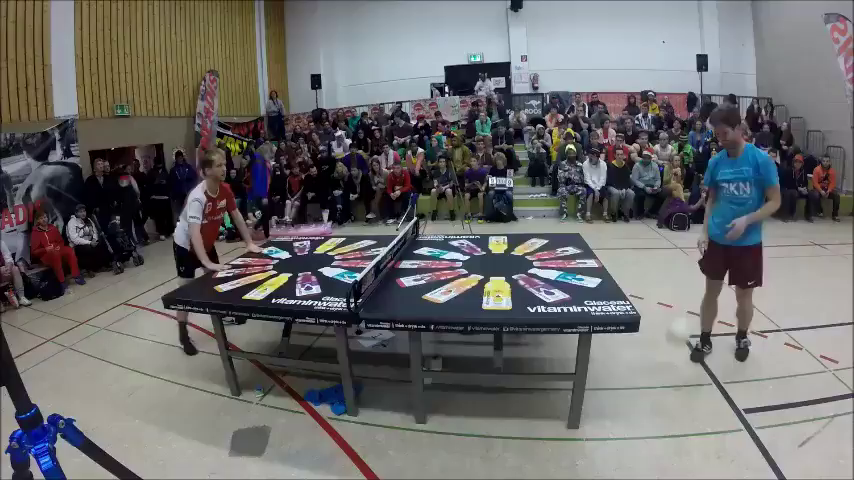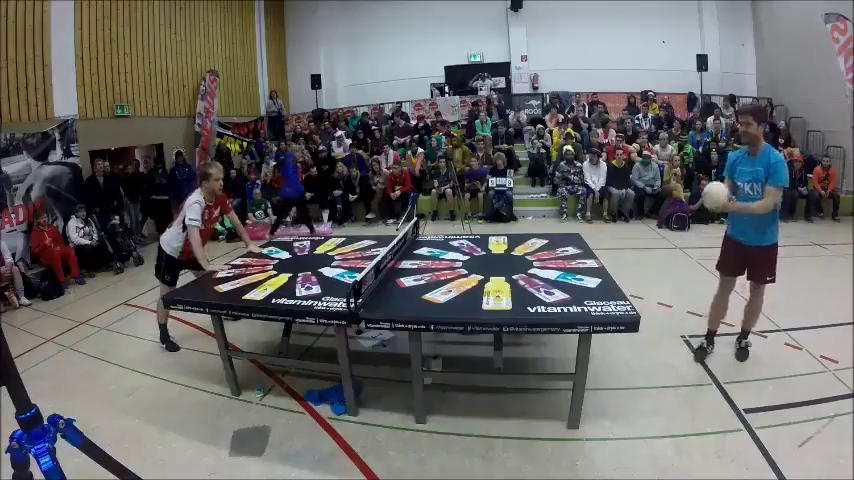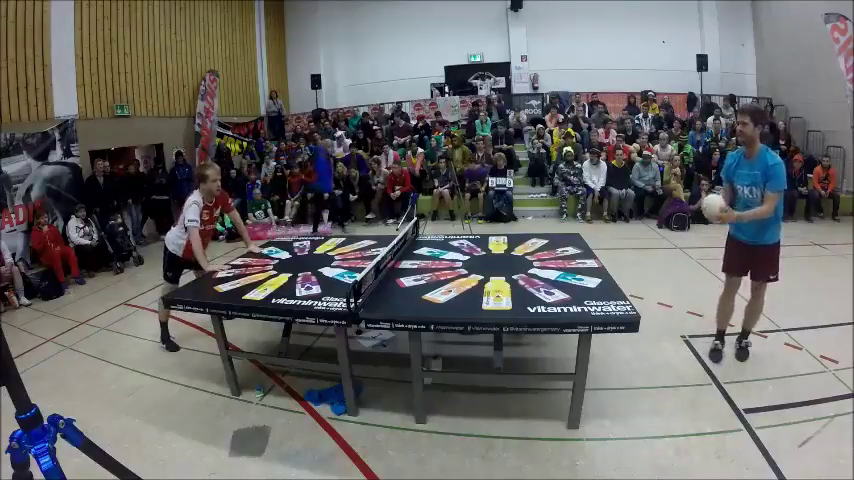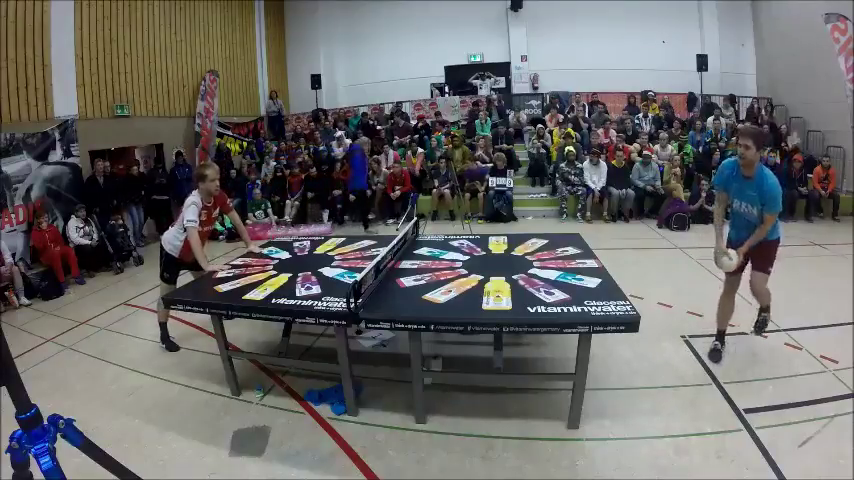
dt=0.4s
person 1, frame 1
left shoulder: (761, 160)
right shoulder: (716, 162)
left elbow: (774, 202)
left wrist: (747, 220)
right wrist: (705, 230)
left hip: (747, 242)
right hip: (717, 240)
left knee: (743, 295)
right knee: (711, 291)
left ankle: (742, 337)
right ankle: (705, 339)
person 1, frame 2
left shoulder: (776, 161)
right shoulder: (734, 158)
left elbow: (767, 204)
right elbow: (728, 193)
left wrist: (737, 206)
right wrist: (720, 200)
left hip: (764, 241)
right hip: (734, 236)
left knee: (756, 292)
right knee: (724, 288)
left ankle: (743, 338)
right ankle: (708, 339)
person 1, frame 3
left shoulder: (773, 164)
right shoulder: (732, 159)
left elbow: (769, 208)
left wrist: (736, 217)
right wrist: (720, 205)
left hip: (765, 240)
right hip: (737, 236)
left knee: (757, 291)
right knee: (729, 288)
left ankle: (744, 338)
right ankle: (719, 338)
person 1, frame 4
left shoulder: (769, 184)
right shoulder: (727, 168)
left elbow: (766, 226)
right elbow: (720, 204)
left wrist: (742, 251)
right wrist: (719, 240)
left hip: (765, 239)
right hip: (738, 234)
left knee: (757, 284)
right knee: (730, 286)
left ankle: (764, 310)
right ankle: (719, 339)
person 2, frame 1
left shoulder: (225, 189)
right shoulder: (197, 197)
left elbow: (236, 216)
right elbow: (194, 231)
left wrist: (250, 243)
right wrist: (206, 263)
left hip: (206, 242)
right hip: (185, 243)
right ankle: (183, 334)
person 2, frame 2
left shoulder: (219, 197)
right shoulder: (195, 202)
left elbow: (234, 219)
right elbow: (194, 234)
left wrist: (249, 244)
right wrist: (207, 265)
left hip: (192, 249)
right hip: (172, 249)
right knee: (167, 292)
right ankle: (163, 335)
person 2, frame 3
left shoulder: (221, 196)
right shoulder: (194, 203)
left elbow: (236, 218)
right elbow: (194, 234)
left wrist: (249, 244)
right wrist: (206, 265)
left hip: (196, 248)
right hip: (176, 248)
right knee: (170, 291)
right ankle: (164, 335)
person 2, frame 4
left shoulder: (219, 197)
right shoulder: (193, 203)
left elbow: (235, 219)
right elbow: (193, 235)
left wrist: (249, 244)
right wrist: (206, 265)
left hip: (192, 250)
right hip: (173, 249)
right knee: (168, 292)
right ankle: (164, 335)
